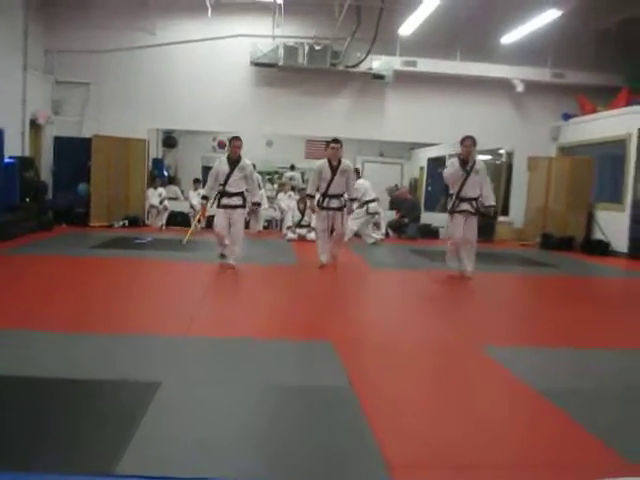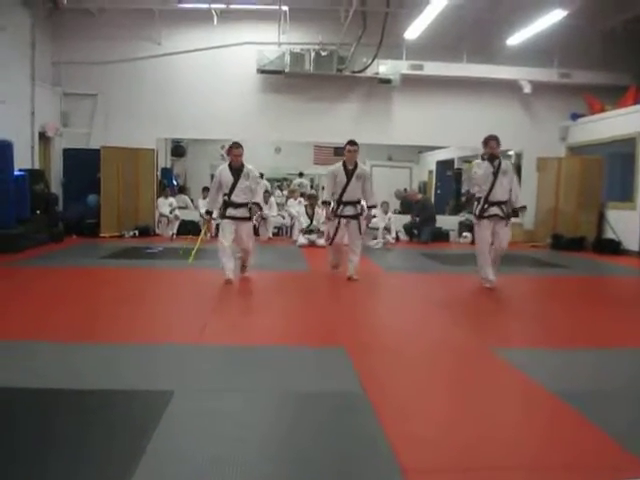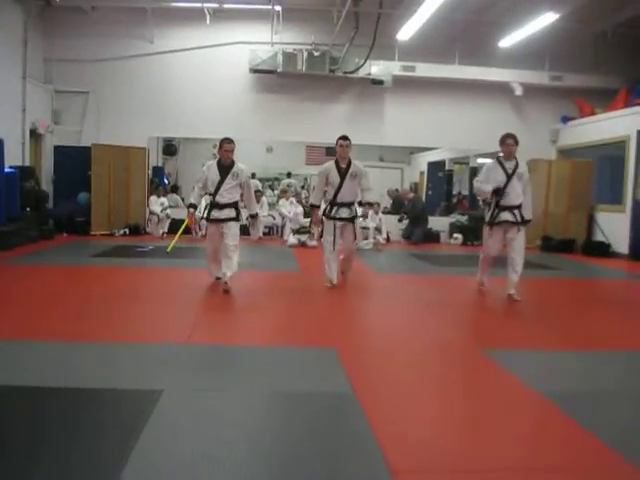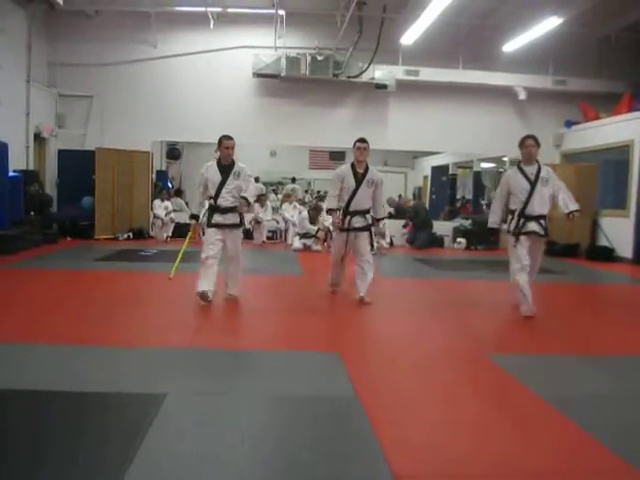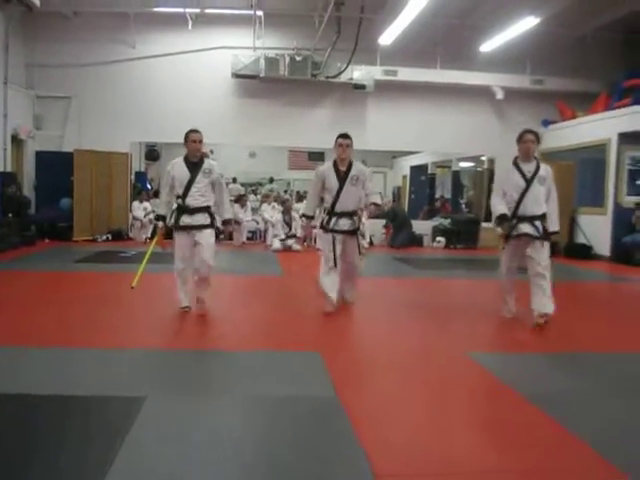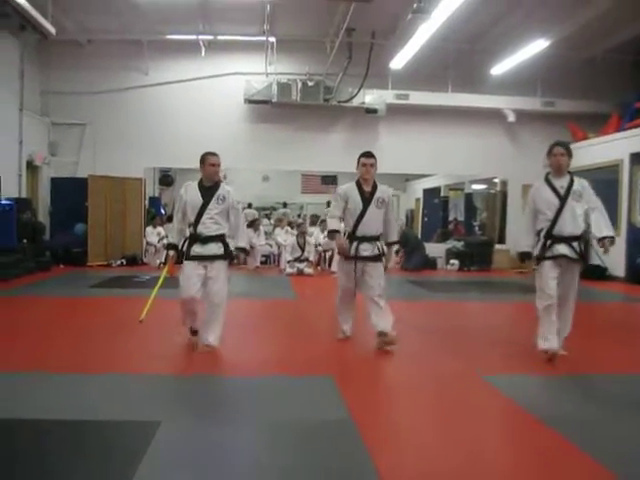
dt=0.4s
person 1, frame 1
left shoulder: (480, 165)
right shoulder: (454, 162)
left elbow: (486, 186)
right elbow: (448, 178)
left wrist: (489, 204)
right wrist: (460, 165)
left hip: (472, 205)
right hip: (456, 204)
left knee: (470, 239)
right knee: (456, 237)
left ankle: (466, 268)
right ankle: (453, 264)
person 1, frame 2
left shoulder: (507, 165)
right shoulder: (478, 164)
left elbow: (514, 186)
right elbow: (478, 179)
left wrist: (518, 205)
right wrist: (488, 162)
left hip: (501, 209)
right hip: (483, 209)
left knee: (501, 245)
right knee: (483, 245)
left ankle: (488, 272)
right ankle: (487, 277)
person 1, frame 3
left shoulder: (523, 169)
right shoulder: (491, 167)
left elbow: (526, 194)
right elbow: (478, 185)
left wrist: (527, 216)
right wrist: (492, 190)
left hip: (515, 216)
right hip: (495, 215)
left knee: (516, 254)
right knee: (489, 252)
left ankle: (513, 289)
right ankle: (482, 279)
person 1, frame 4
left shoulder: (548, 173)
right shoulder: (511, 175)
left elbow: (560, 192)
right elbow: (500, 200)
left wrist: (571, 208)
right wrist: (493, 224)
left hip: (539, 225)
right hip: (519, 225)
left knee: (533, 266)
right knee: (521, 265)
left ankle: (524, 299)
right ankle: (526, 306)
person 1, frame 5
left shoulder: (546, 172)
right shoulder: (507, 172)
left elbow: (551, 201)
right elbow: (497, 198)
left wrist: (552, 229)
right wrist: (501, 217)
left hip: (537, 228)
right hip: (513, 227)
left knee: (541, 271)
right knee: (508, 271)
left ankle: (542, 312)
right ankle: (508, 307)
person 1, frame 6
left shoulder: (582, 186)
right shoulder: (538, 188)
left elbow: (596, 212)
right elbow: (529, 221)
left wrist: (605, 234)
right wrist: (525, 250)
left hip: (573, 249)
right hip: (547, 249)
left knee: (566, 299)
right knee: (547, 298)
left ankle: (557, 342)
right ankle: (548, 345)
person 2, frame 1
left shoulder: (246, 165)
right shoulder: (220, 163)
left elbow: (253, 185)
right elbow: (211, 181)
left wrist: (255, 202)
right wrist: (205, 199)
left hip: (238, 201)
right hip: (223, 200)
left knee: (236, 232)
right knee: (219, 229)
left ankle: (231, 259)
right ankle: (225, 249)
person 2, frame 2
left shoulder: (251, 171)
right shoulder: (221, 171)
left elbow: (258, 189)
right elbow: (214, 193)
left wrist: (256, 205)
right wrist: (209, 213)
left hip: (245, 212)
right hip: (227, 212)
left knee: (247, 245)
right knee: (225, 243)
left ankle: (244, 262)
right ankle: (228, 274)
person 2, frame 3
left shoulder: (241, 170)
right shoulder: (209, 167)
left elbow: (248, 193)
right elbow: (199, 188)
left wrist: (253, 214)
right wrist: (192, 208)
left hip: (231, 213)
right hip: (213, 212)
left knee: (231, 247)
right knee: (213, 248)
left ankle: (227, 280)
right ankle: (217, 274)
person 2, frame 4
left shoulder: (242, 170)
right shoulder: (208, 169)
left elbow: (249, 189)
right elbow: (201, 194)
left wrist: (244, 201)
right wrist: (195, 218)
left hip: (234, 218)
right hip: (213, 218)
left knee: (234, 257)
right knee: (209, 255)
left ankle: (232, 290)
right ankle: (205, 290)
person 2, frame 5
left shoulder: (212, 167)
right shoulder: (174, 166)
left elbow: (221, 194)
right elbow: (166, 194)
left wrist: (227, 220)
right wrist: (161, 220)
left hip: (204, 219)
right hip: (182, 219)
left knee: (205, 261)
right knee: (182, 263)
left ankle: (201, 295)
right ankle: (185, 301)
person 2, frame 6
left shoulder: (228, 193)
right shoulder: (187, 190)
left elbow: (237, 222)
right elbow: (179, 221)
left wrist: (241, 248)
right wrist: (173, 248)
left hip: (218, 249)
right hip: (193, 248)
left knee: (216, 296)
right knee: (188, 294)
left ankle: (210, 339)
right ankle: (194, 325)
person 3, frame 1
left shoulder: (348, 166)
right shoulder: (320, 166)
left elbow: (350, 186)
right elbow: (313, 184)
left wrist: (351, 203)
right wrist: (311, 201)
left hip: (339, 202)
right hip: (324, 202)
left knee: (339, 231)
right knee: (322, 231)
left ankle: (333, 252)
right ankle: (323, 259)
person 3, frame 2
left shoulder: (364, 171)
right shoulder: (334, 170)
left elbow: (368, 192)
right elbow: (328, 189)
left wrist: (369, 211)
right wrist: (328, 208)
left hip: (355, 210)
right hip: (339, 209)
left knee: (355, 242)
right knee: (336, 240)
left ankle: (352, 271)
right ankle: (335, 262)
person 3, frame 3
left shoulder: (359, 169)
right shoulder: (326, 168)
left elbow: (366, 189)
right elbow: (318, 191)
left wrist: (367, 206)
right wrist: (315, 212)
left hip: (350, 212)
right hip: (332, 212)
left knee: (350, 247)
right knee: (331, 246)
left ankle: (344, 269)
right ankle: (331, 279)
person 3, frame 4
left shoulder: (376, 176)
right shoulder: (341, 172)
left elbow: (378, 201)
right elbow: (332, 195)
left wrist: (377, 223)
right wrist: (334, 215)
left hip: (364, 221)
right hip: (344, 220)
left knee: (365, 258)
right knee: (337, 256)
left ankle: (362, 294)
right ankle: (334, 282)
person 3, frame 5
left shoulder: (362, 171)
right shoulder: (323, 171)
left elbow: (371, 193)
right elbow: (313, 197)
left wrist: (372, 205)
right wrist: (307, 221)
left hip: (352, 222)
right hip: (330, 222)
left knee: (351, 264)
right knee: (330, 263)
left ankle: (345, 294)
right ankle: (331, 300)
person 3, frame 6
left shoulder: (386, 193)
right shoulder: (344, 191)
left elbow: (390, 222)
right elbow: (333, 216)
left wrist: (390, 248)
right wrist: (337, 237)
left hip: (374, 249)
right hip: (351, 247)
left knee: (377, 293)
right knee: (346, 292)
left ankle: (384, 333)
right ankle: (345, 328)
